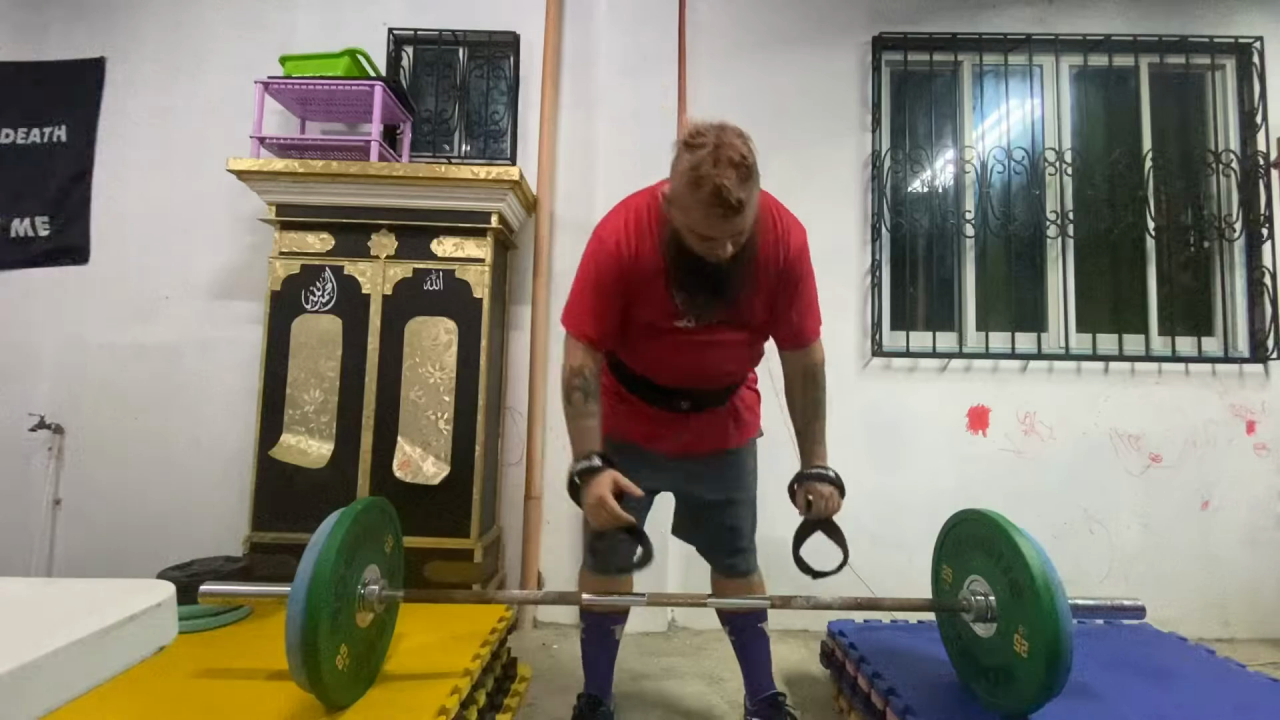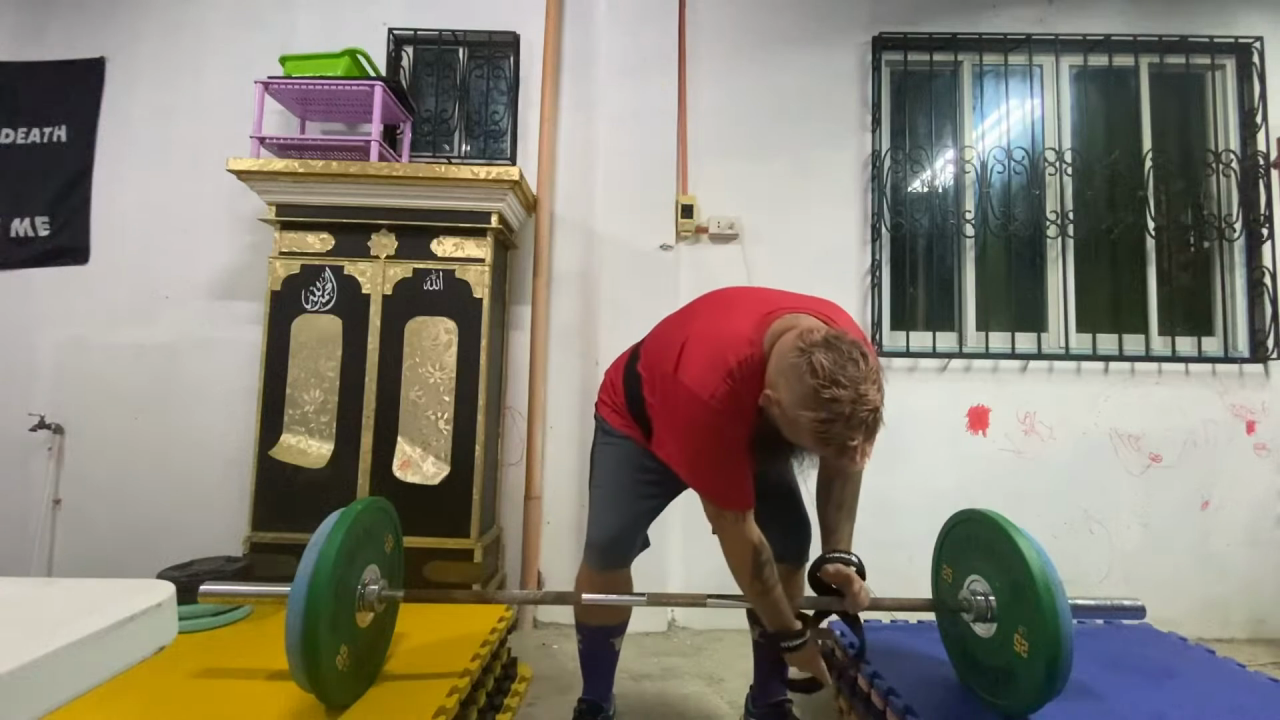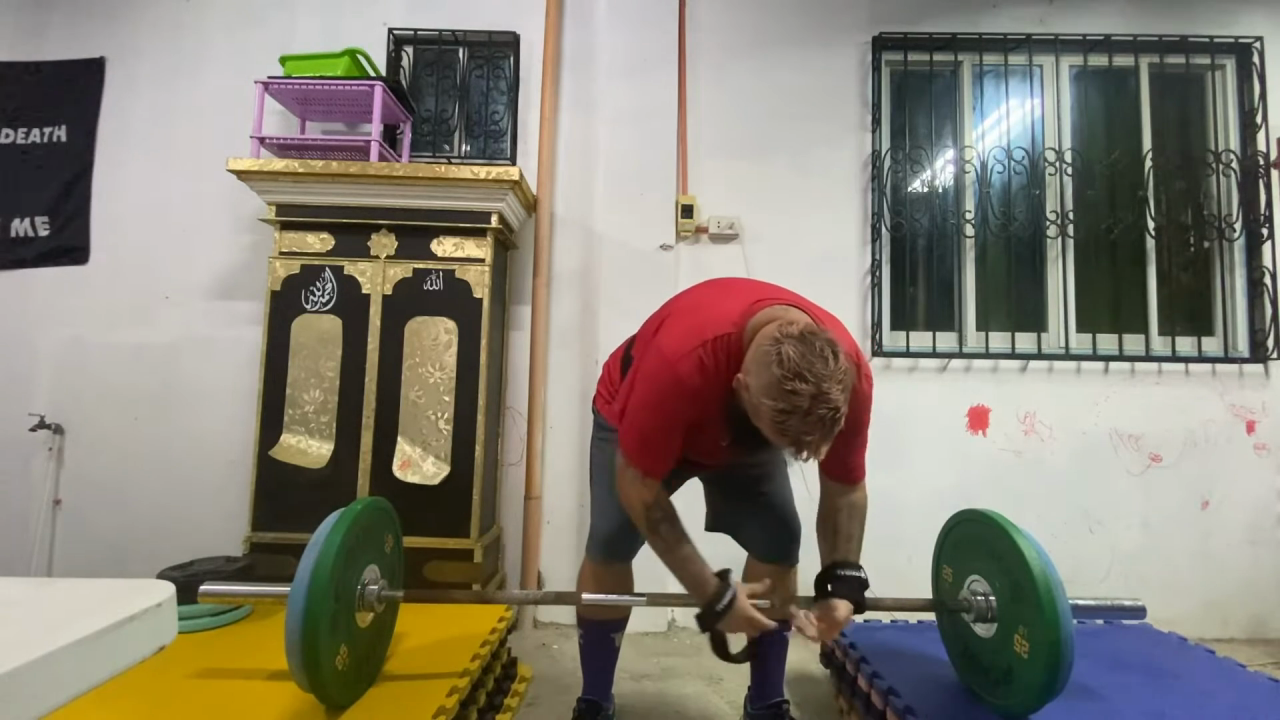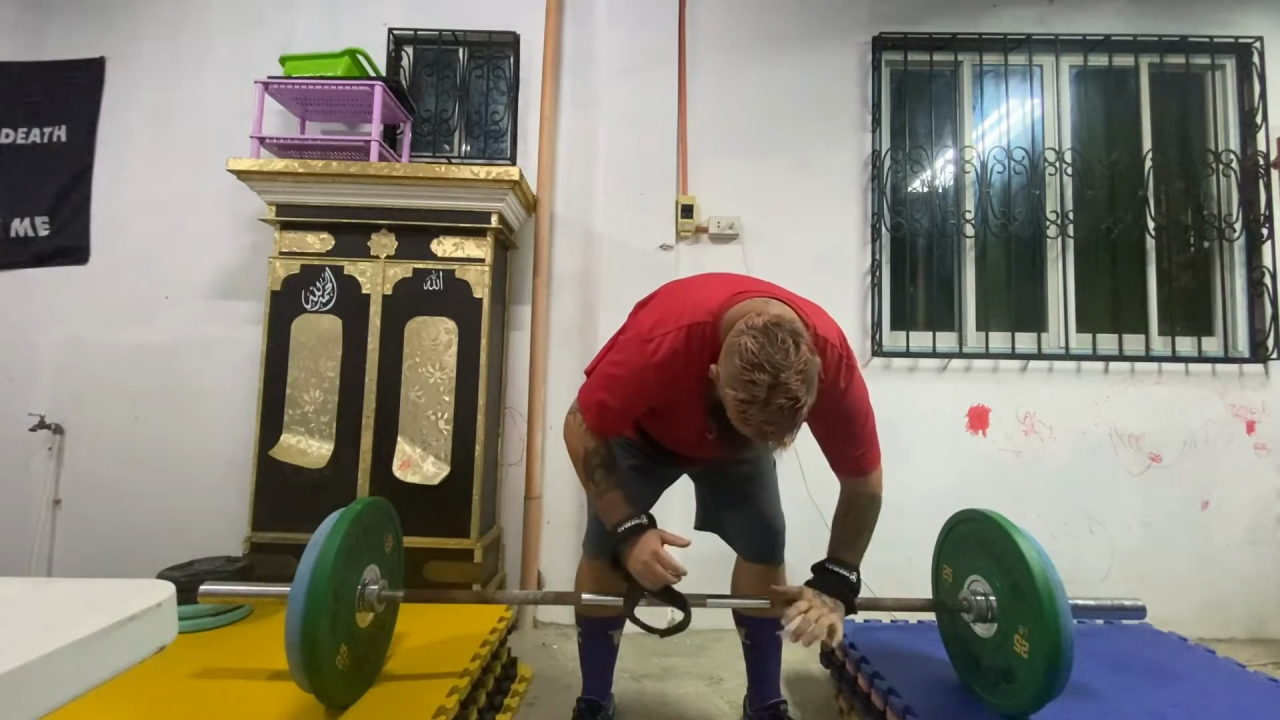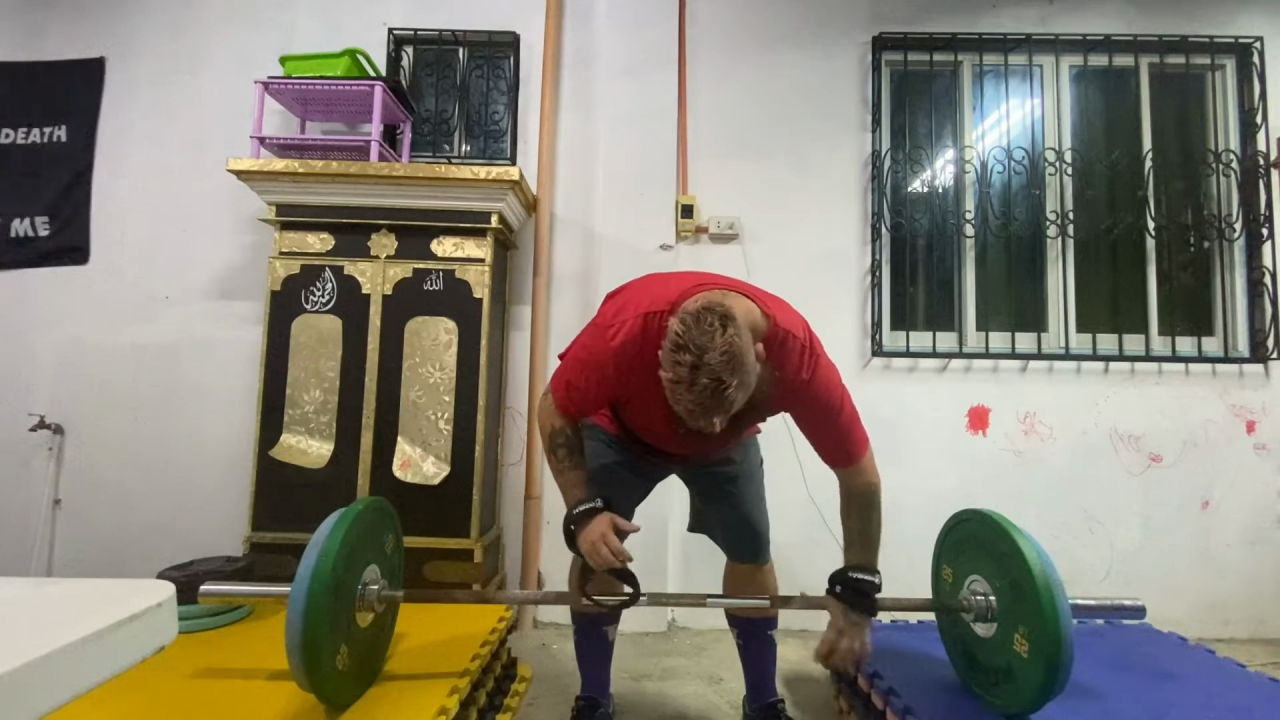
dt=1s
person 1, frame 1
left shoulder: (783, 235)
right shoulder: (619, 237)
left elbow: (803, 357)
right elbow: (582, 358)
left wrist: (814, 464)
right wrist: (588, 466)
left hip: (723, 428)
right hip: (628, 426)
left knee: (735, 558)
right knee: (607, 554)
person 1, frame 2
left shoulder: (851, 362)
right shoulder: (709, 386)
left elbow: (843, 456)
right elbow: (736, 529)
left wrist: (839, 553)
right wrist: (792, 636)
left hip: (749, 430)
right hip: (640, 419)
left knee: (790, 546)
right knee: (607, 549)
person 1, frame 3
left shoulder: (847, 373)
right shoulder: (682, 358)
left elbow: (844, 486)
right elbow: (636, 486)
left wrist: (844, 582)
right wrist: (711, 592)
left hip: (743, 437)
right hip: (635, 418)
left knee: (779, 544)
right knee: (609, 546)
person 1, frame 4
left shoulder: (833, 365)
right shoulder: (661, 339)
left elbow: (863, 483)
right elbow: (582, 428)
left wrist: (835, 582)
right wrist: (627, 529)
left hip: (735, 445)
right hip: (638, 431)
left knee: (765, 547)
right knee: (606, 548)
person 1, frame 5
left shoulder: (797, 356)
right shoulder: (624, 329)
left elbow: (859, 475)
right elbow: (556, 411)
left wrist: (856, 588)
right wrist: (583, 511)
right hip: (622, 430)
left knee: (751, 551)
right knee: (593, 548)
